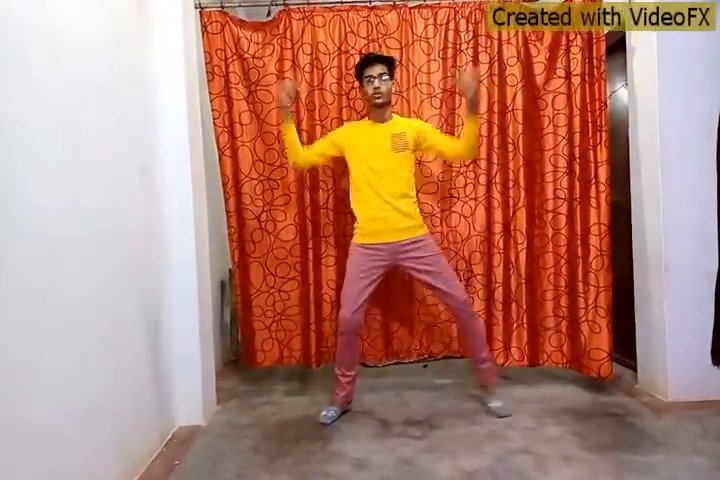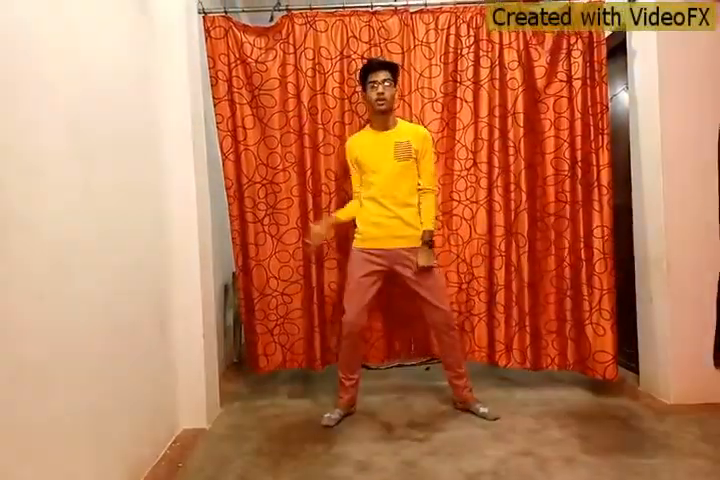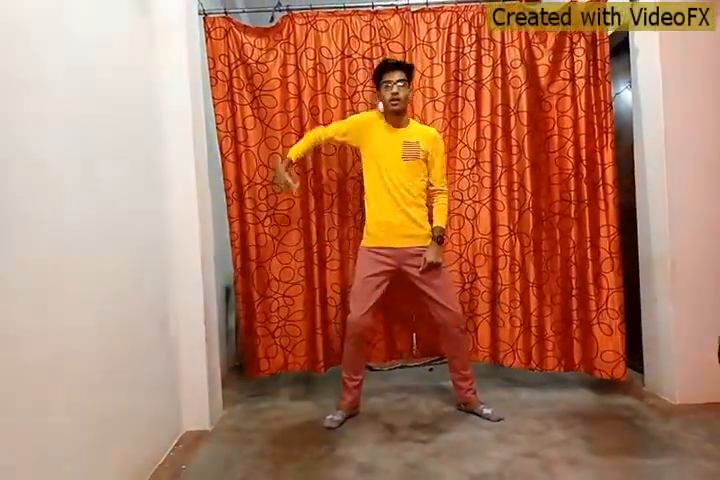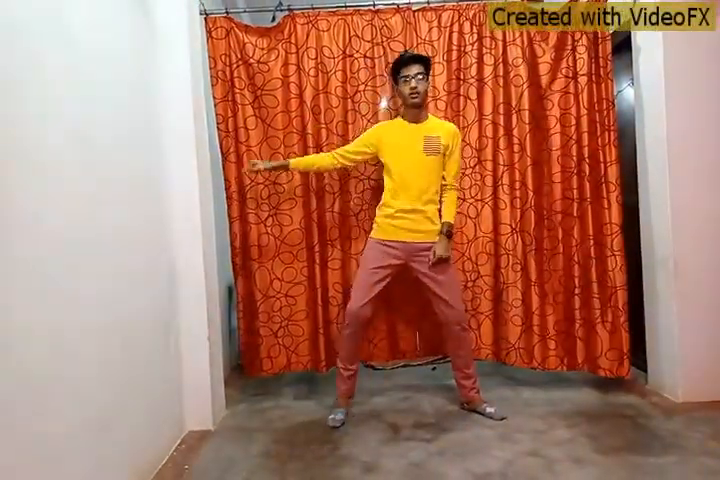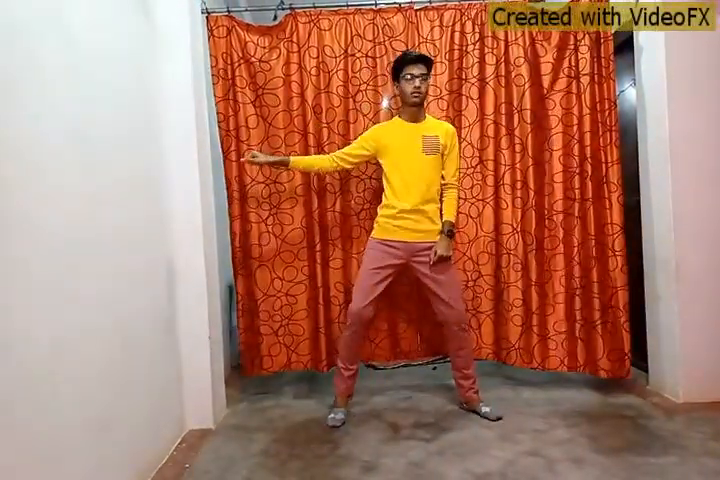
dt=0.3s
person 1, frame 1
left shoulder: (414, 128)
right shoulder: (346, 134)
left elbow: (462, 151)
right elbow: (299, 159)
left wrist: (471, 106)
right wrist: (286, 115)
left hip: (414, 238)
right hip: (367, 243)
left knee: (461, 304)
right knee: (349, 319)
left ankle: (488, 385)
right ankle: (342, 397)
person 1, frame 2
left shoulder: (419, 136)
right shoulder: (355, 144)
left elbow: (427, 192)
right elbow: (360, 200)
left wrist: (427, 243)
right wrist: (329, 222)
left hip: (412, 246)
right hip: (367, 248)
left knee: (443, 319)
right knee: (352, 323)
left ankle: (463, 395)
right ankle: (345, 399)
person 1, frame 3
left shoulder: (429, 137)
right shoulder: (365, 126)
left elbow: (439, 193)
right elbow: (319, 134)
left wrist: (437, 240)
right wrist: (287, 162)
left hip: (420, 246)
right hip: (375, 247)
left knee: (452, 319)
right knee: (357, 323)
left ankle: (467, 396)
right ankle: (348, 402)
person 1, frame 4
left shoulder: (448, 132)
right shoulder: (382, 132)
left elbow: (450, 189)
right elbow: (336, 159)
left wrist: (445, 234)
right wrist: (281, 164)
left hip: (430, 241)
right hip: (385, 239)
left knee: (455, 318)
right knee: (356, 312)
left ankle: (470, 395)
right ankle: (343, 397)
person 1, frame 5
left shoulder: (445, 132)
right shoulder: (381, 133)
left elbow: (450, 188)
right elbow: (335, 160)
left wrist: (447, 233)
right wrist: (279, 160)
left hip: (431, 240)
right hip: (386, 239)
left knee: (455, 317)
right knee: (358, 313)
left ankle: (470, 395)
right ankle: (342, 396)
